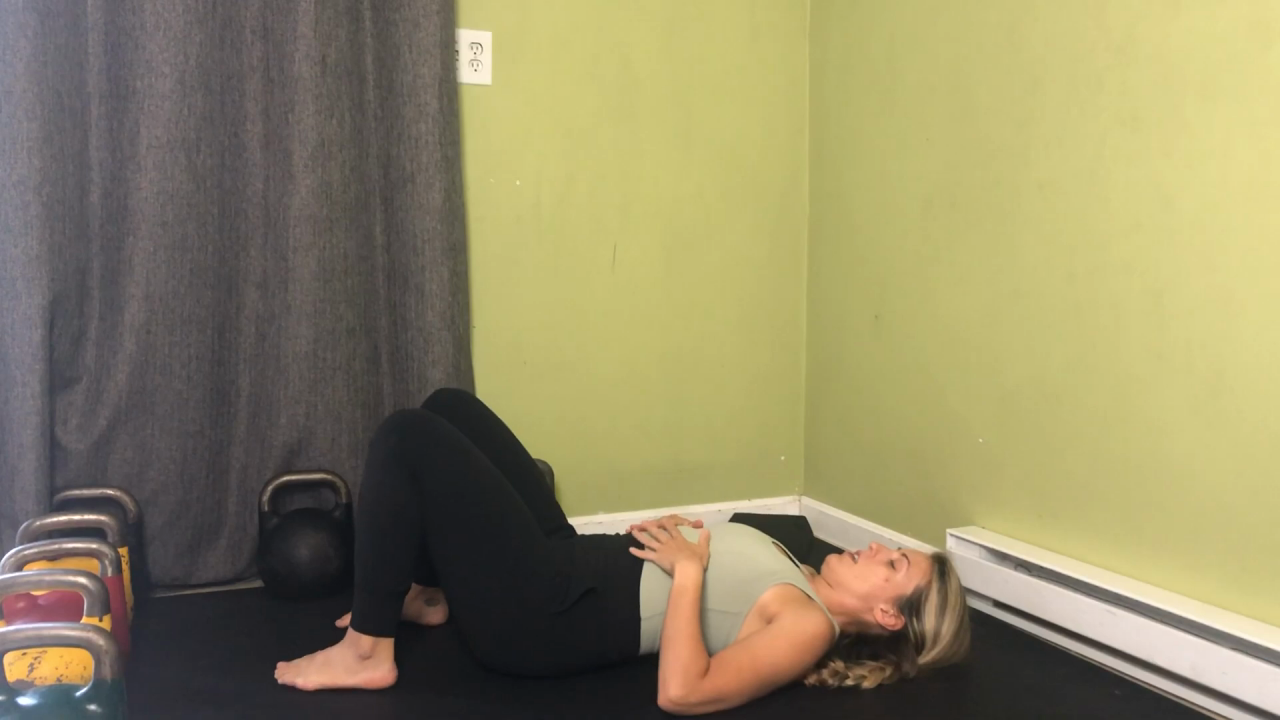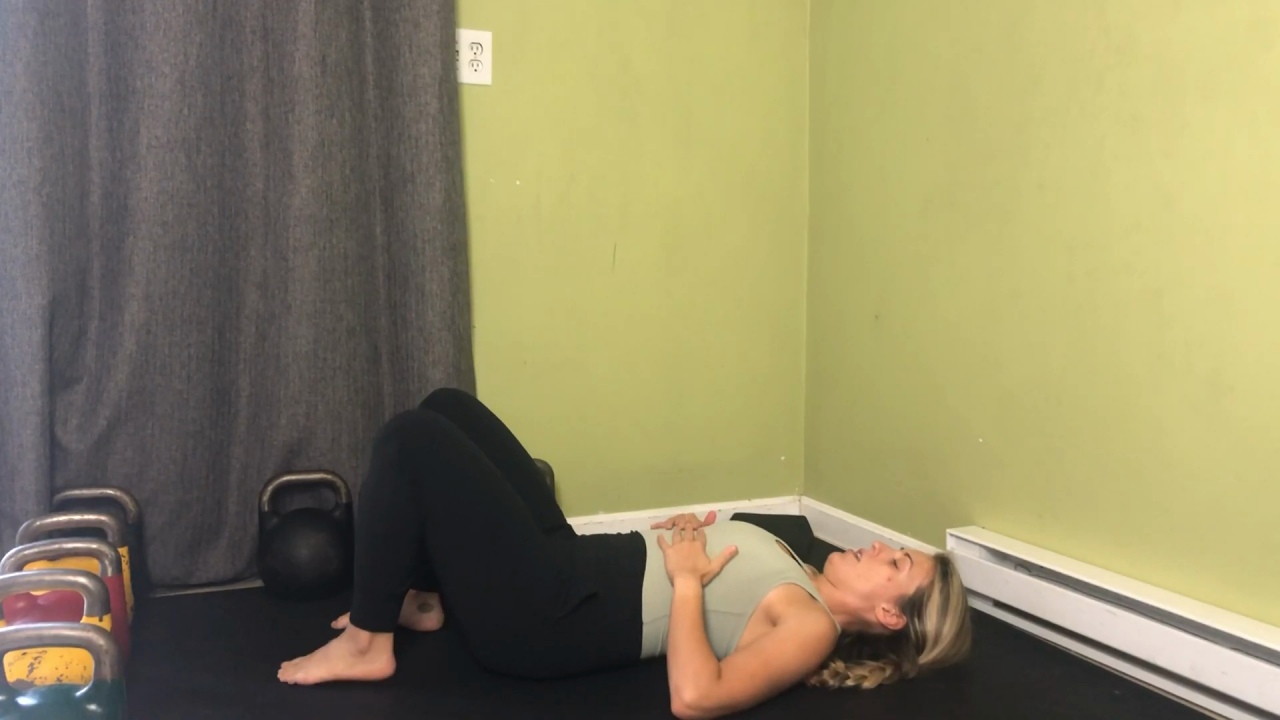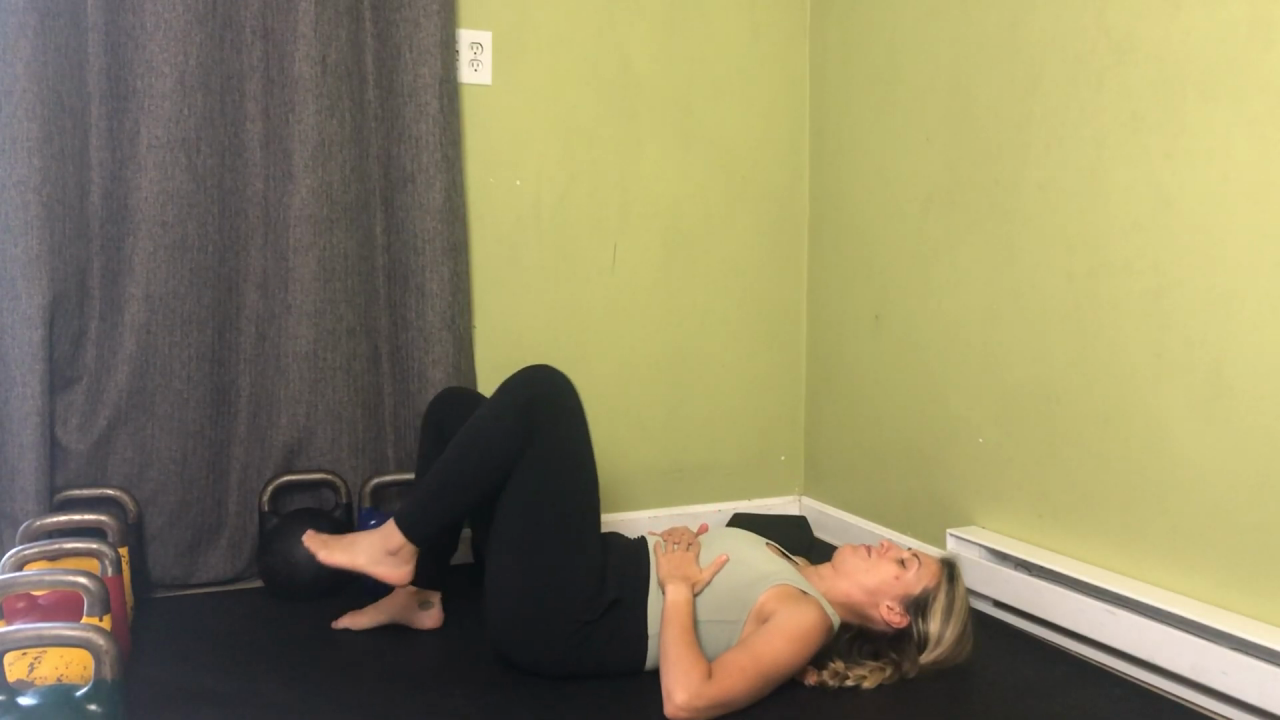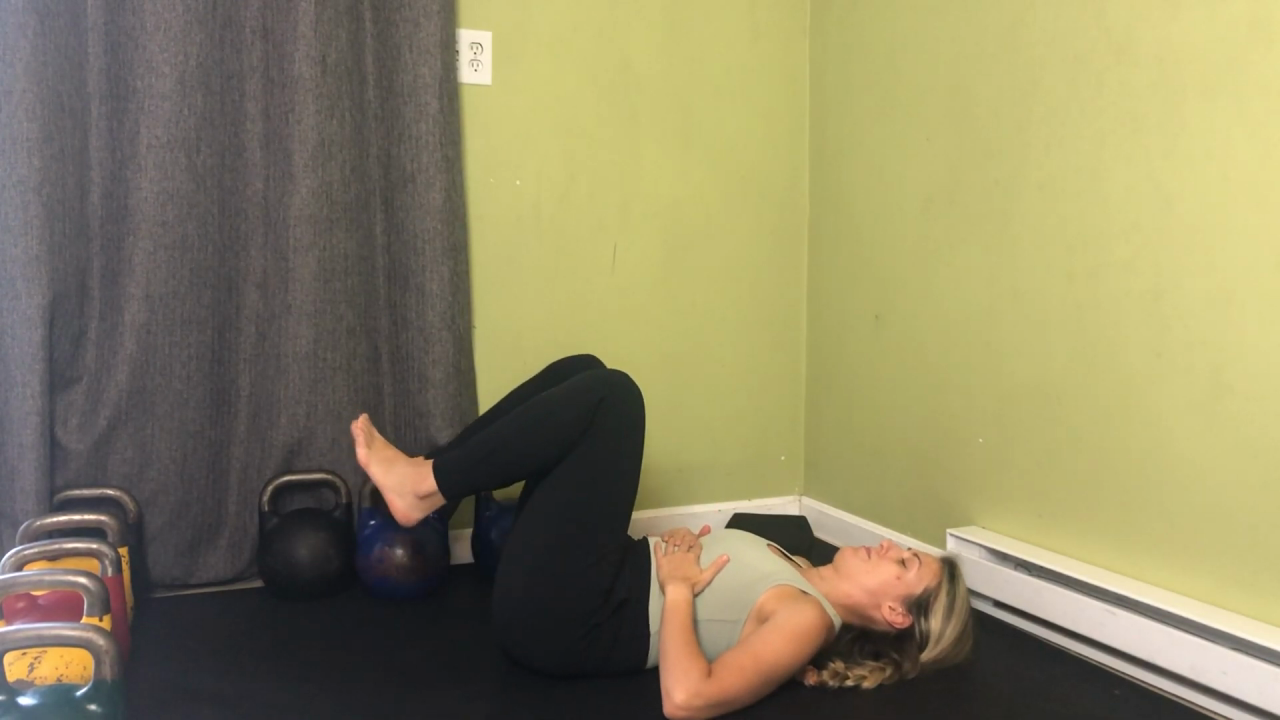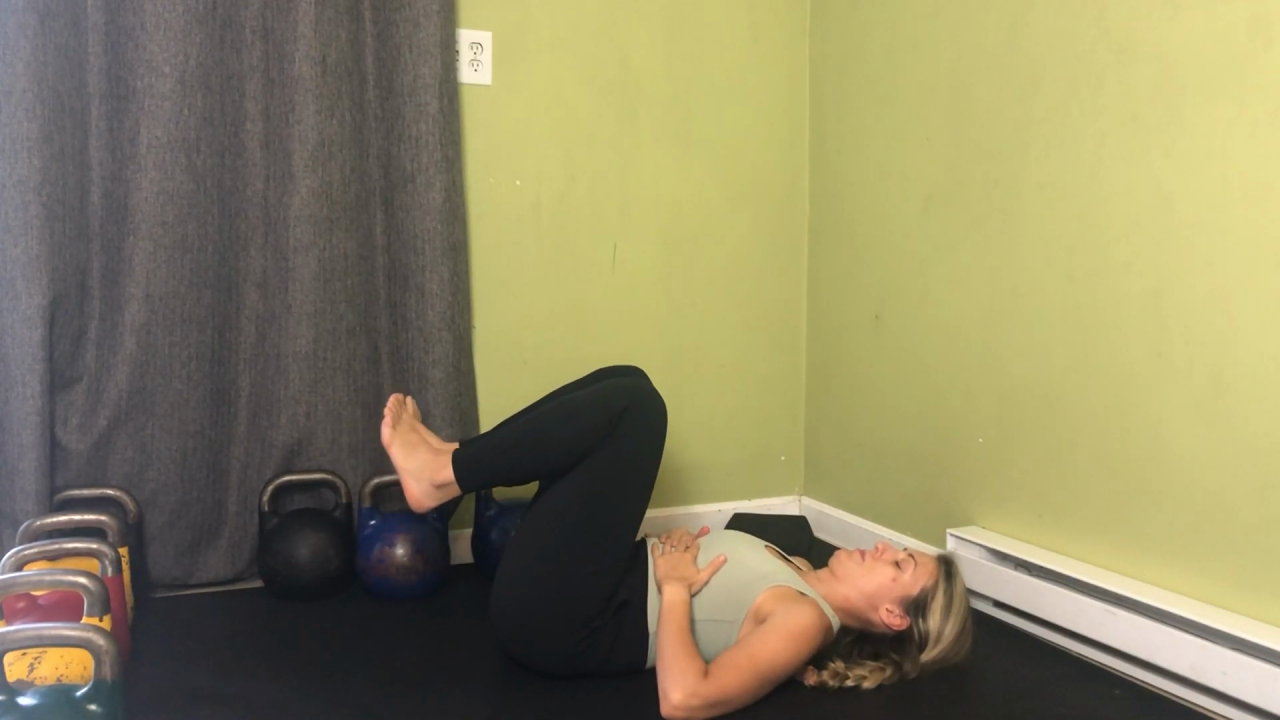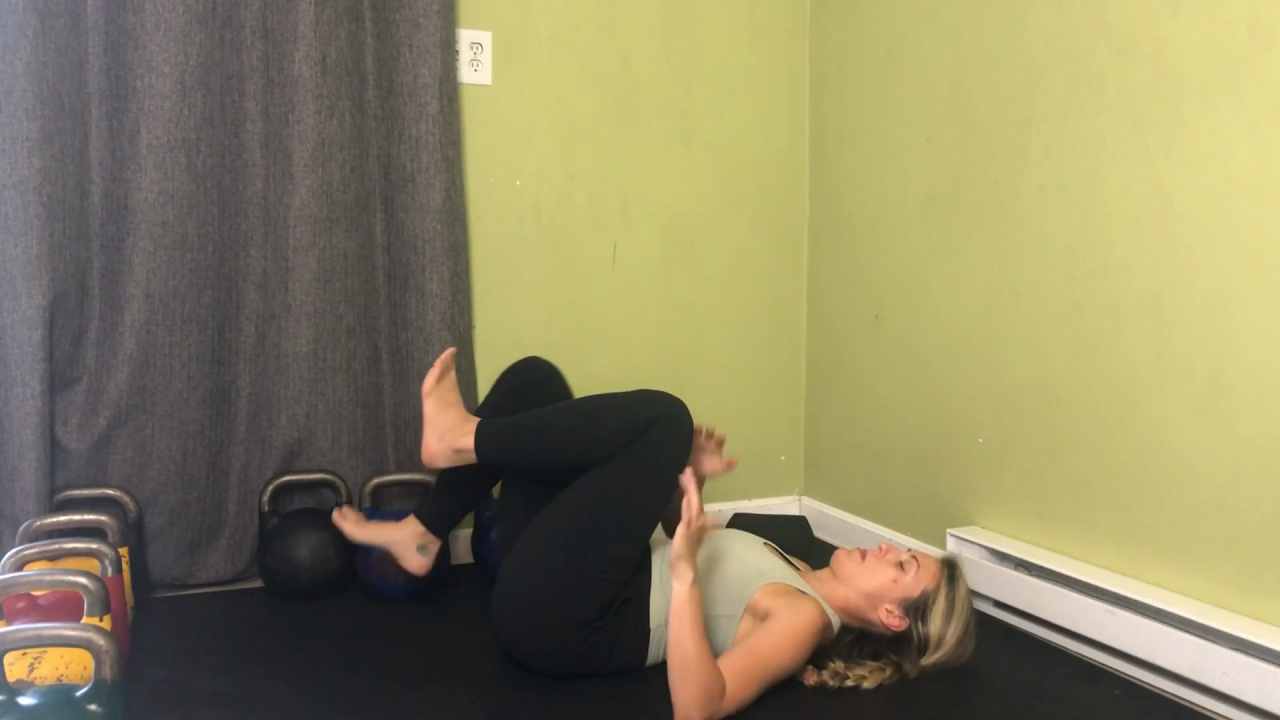
dt=0.5s
person 1, frame 1
left shoulder: (809, 627)
right shoulder: (798, 581)
left wrist: (687, 570)
right wrist: (676, 534)
left hip: (538, 617)
right hip: (569, 563)
left knee: (406, 438)
right knee: (450, 406)
left ankle: (367, 652)
right ankle: (425, 592)
person 1, frame 2
left shoulder: (812, 628)
right shoulder: (800, 581)
left wrist: (686, 579)
right wrist: (688, 535)
left hip: (540, 619)
right hip: (572, 566)
left knee: (407, 436)
right knee: (446, 406)
left ankle: (366, 643)
right ankle: (418, 598)
person 1, frame 3
left shoulder: (807, 621)
right shoulder: (799, 577)
left wrist: (677, 586)
right wrist: (679, 547)
left hip: (554, 619)
right hip: (609, 570)
left knee: (540, 391)
right knee: (454, 408)
left ankle: (396, 546)
right ankle: (417, 597)
person 1, frame 4
left shoulder: (807, 619)
right shoulder: (800, 577)
left wrist: (678, 586)
right wrist: (677, 549)
left hip: (556, 618)
right hip: (564, 594)
left knee: (611, 396)
right knee: (585, 374)
left ankle: (425, 486)
right ankle: (429, 478)
person 1, frame 5
left shoulder: (805, 620)
right shoulder: (797, 576)
left wrist: (674, 587)
right wrist: (675, 557)
left hip: (556, 617)
right hip: (573, 588)
left knee: (633, 406)
right knee: (627, 386)
left ankle: (443, 476)
right ankle: (455, 458)
person 1, frame 6
left shoulder: (804, 618)
right shoulder: (791, 573)
right elbow: (690, 529)
left wrist: (684, 570)
right wrist: (685, 483)
left hip: (552, 616)
right hip: (555, 587)
left knee: (661, 414)
right knee: (533, 376)
left ankle: (463, 443)
right ankle: (419, 537)
